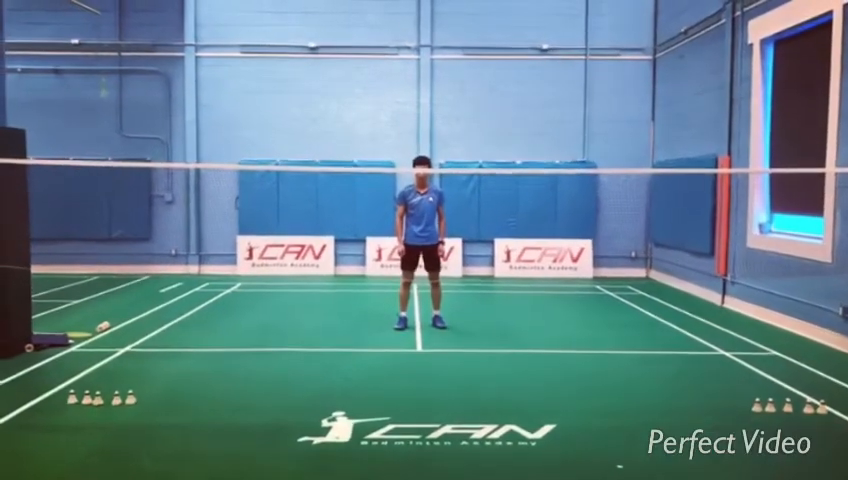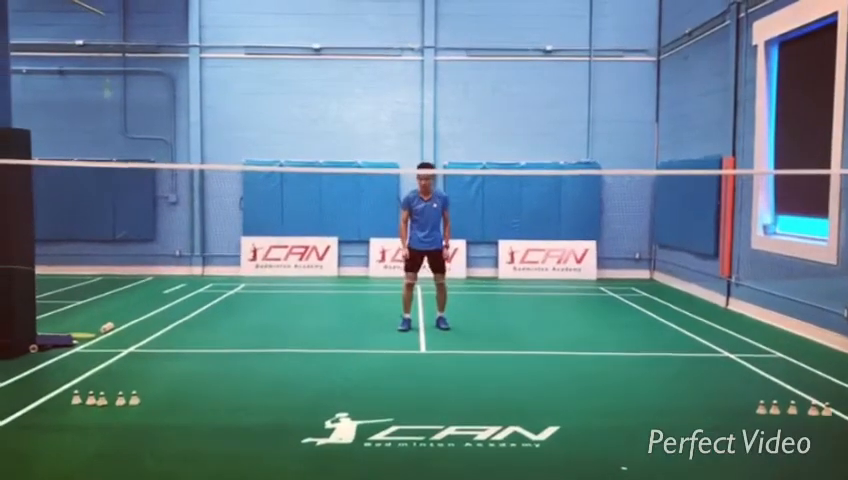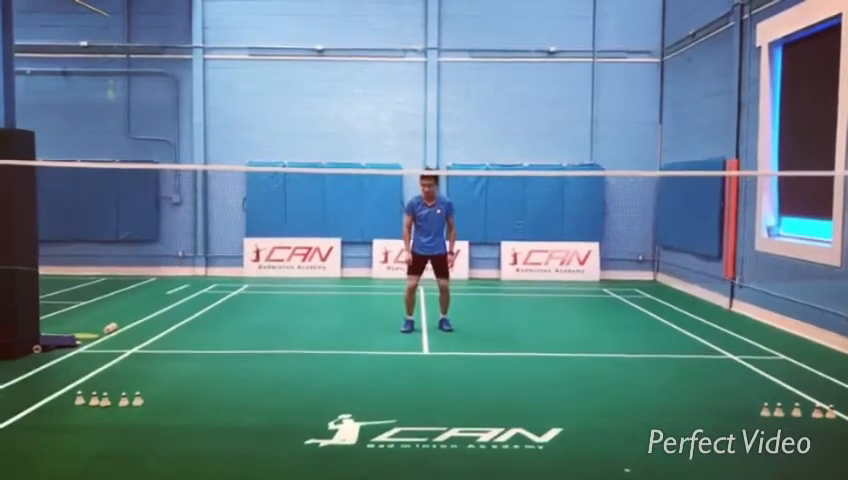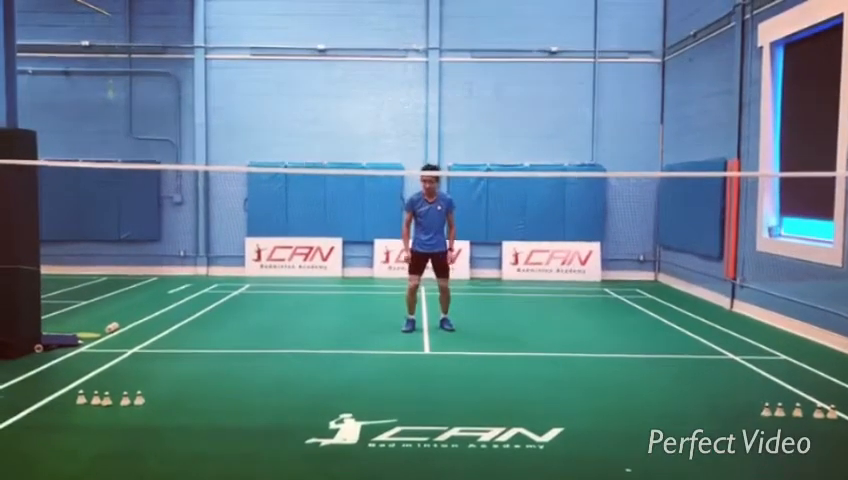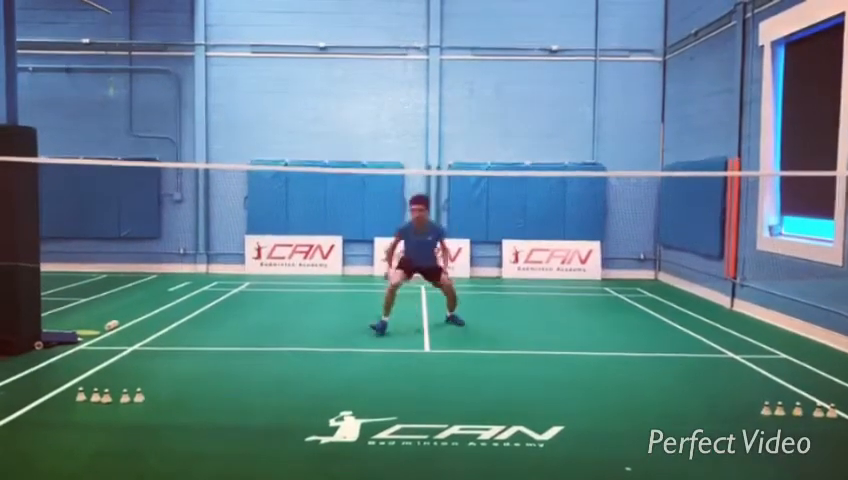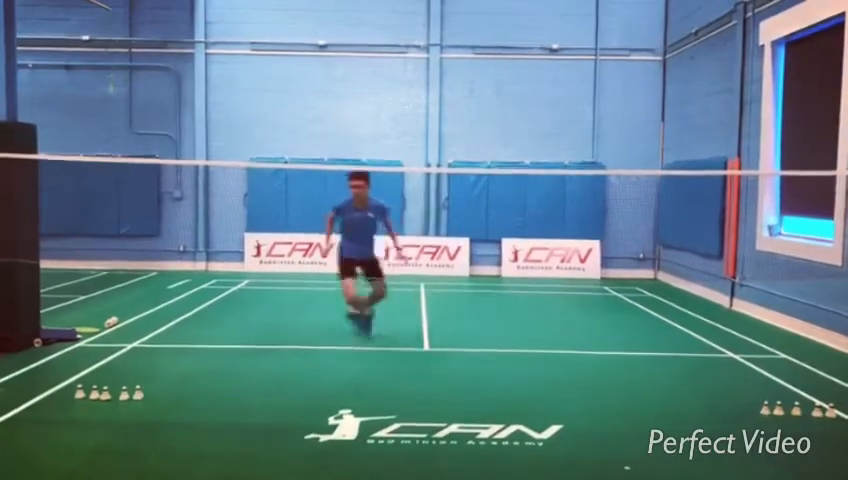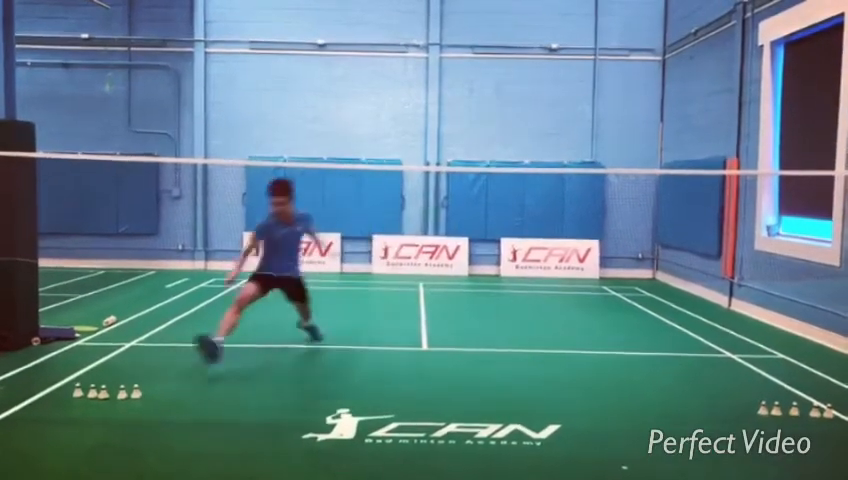
dt=0.3s
person 1, frame 1
left shoulder: (437, 193)
right shoulder: (405, 193)
left elbow: (441, 219)
right elbow: (399, 218)
left wrist: (441, 241)
right wrist: (400, 242)
left hip: (432, 243)
right hip: (410, 243)
left knee: (435, 281)
right knee: (406, 281)
left ankle: (437, 315)
right ankle: (403, 316)
person 1, frame 2
left shoulder: (442, 198)
right shoulder: (410, 198)
left elbow: (447, 223)
right elbow: (403, 223)
left wrist: (446, 245)
right wrist: (404, 246)
left hip: (436, 247)
right hip: (414, 246)
left knee: (441, 283)
right knee: (409, 282)
left ankle: (441, 317)
right ankle: (406, 318)
person 1, frame 3
left shoulder: (446, 204)
right shoulder: (413, 203)
left elbow: (451, 229)
right elbow: (407, 228)
left wrist: (451, 252)
right wrist: (407, 251)
left hip: (439, 251)
right hip: (418, 251)
left knee: (444, 287)
right knee: (411, 286)
left ankle: (443, 318)
right ankle: (409, 319)
person 1, frame 4
left shoulder: (447, 200)
right shoulder: (413, 200)
left elbow: (451, 226)
right elbow: (406, 225)
left wrist: (451, 249)
right wrist: (406, 249)
left hip: (440, 250)
right hip: (418, 249)
left knee: (444, 287)
right knee: (412, 285)
left ankle: (444, 318)
right ankle: (410, 319)
person 1, frame 5
left shoulder: (436, 229)
right shoulder: (405, 229)
left elbow: (443, 248)
right elbow: (392, 246)
left wrist: (444, 271)
right wrist: (389, 267)
left hip: (428, 264)
right hip: (408, 262)
left knee: (450, 289)
right knee: (392, 284)
left ankle: (451, 315)
right ankle: (383, 321)
person 1, frame 6
left shoulder: (379, 207)
right shoulder: (343, 207)
left elbow: (389, 227)
right elbow: (330, 219)
left wrist: (397, 246)
right wrist: (327, 239)
left hip: (368, 255)
right hip: (347, 256)
left knee: (380, 292)
right knee: (352, 297)
left ankle: (359, 311)
right ankle: (361, 315)
person 1, frame 7
left shoulder: (303, 218)
right shoulder: (266, 225)
right elbow: (248, 249)
left wrist: (317, 241)
right wrist: (236, 269)
left hip: (291, 275)
right hip: (267, 272)
left knee: (305, 311)
right knee: (241, 300)
left ankle: (307, 323)
right ankle: (216, 343)
